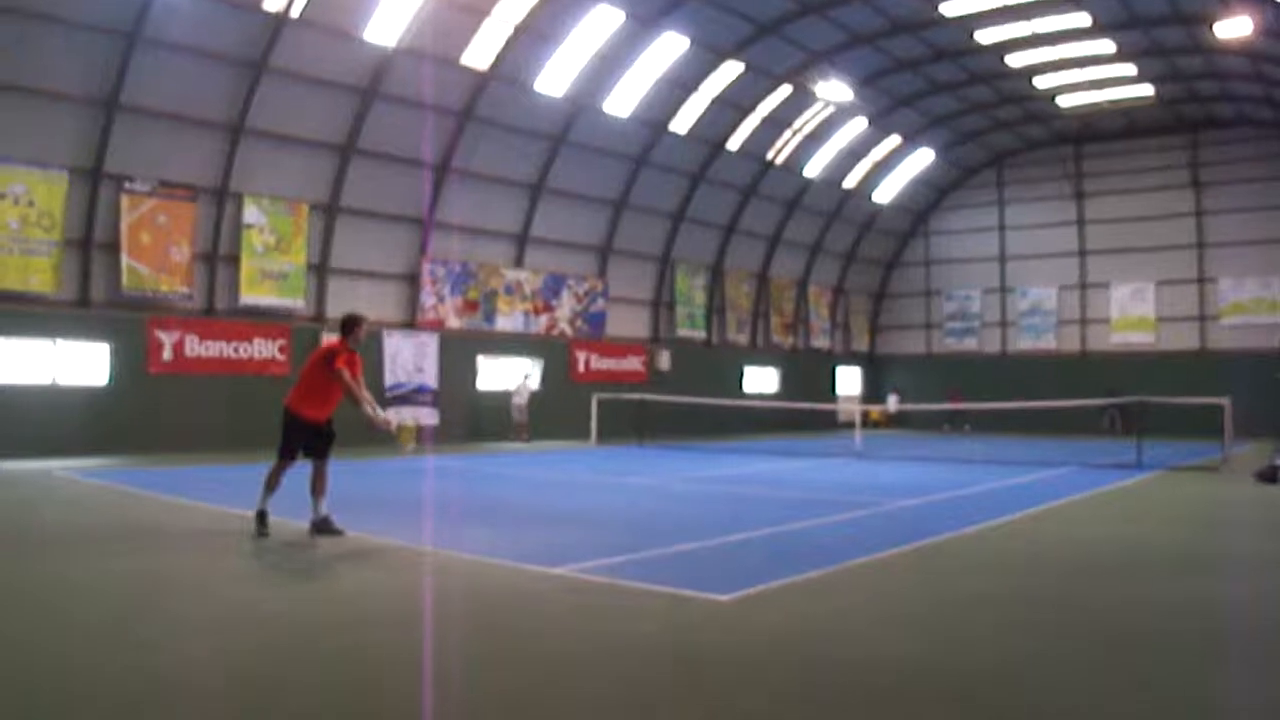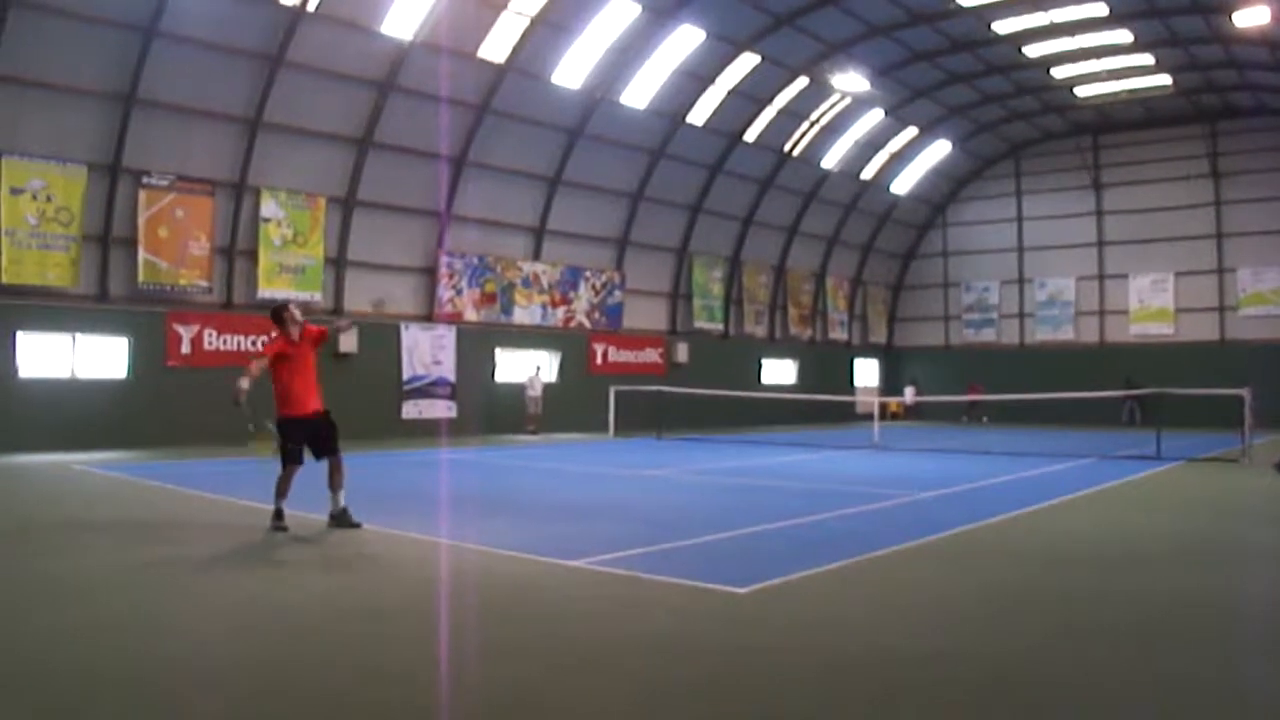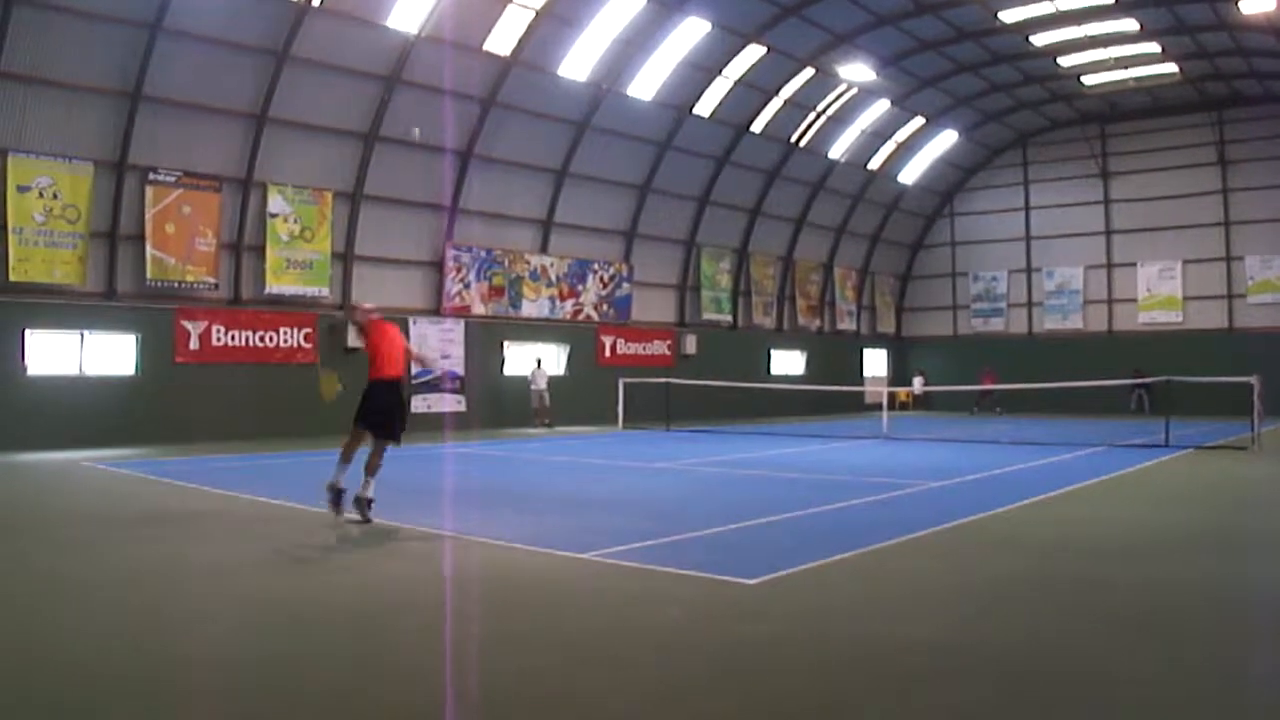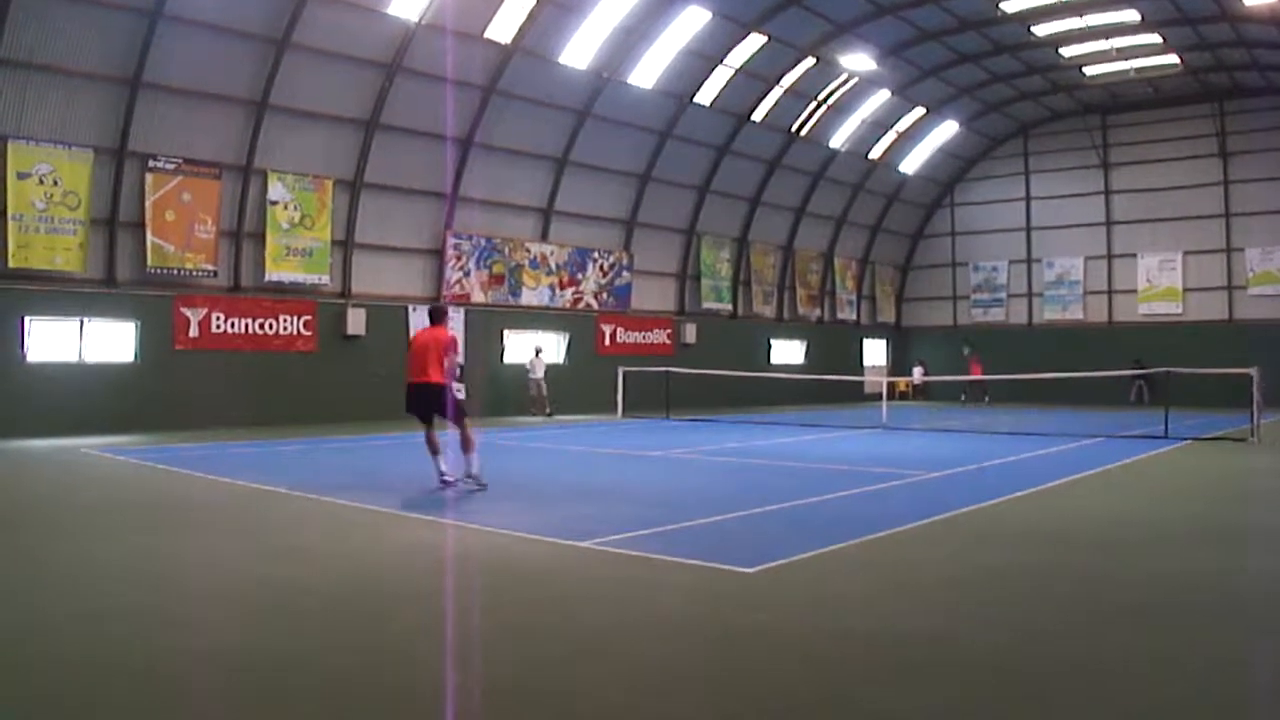
dt=1s
person 1, frame 1
left shoulder: (353, 358)
right shoulder: (334, 352)
left elbow: (362, 389)
right elbow: (348, 387)
left wrist: (380, 414)
right wrist: (370, 414)
left hip: (320, 418)
right hip: (298, 414)
left knee: (321, 464)
right knee: (284, 463)
left ankle: (319, 518)
right ankle: (262, 512)
person 1, frame 2
left shoulder: (310, 334)
right shoulder: (276, 344)
left elbow: (340, 327)
right elbow: (260, 364)
right wrist: (245, 382)
left hip: (316, 412)
right hip: (290, 416)
left knee: (336, 458)
right knee: (291, 468)
left ankle: (338, 512)
right ankle: (278, 513)
person 1, frame 3
left shoulder: (390, 328)
right shoulder: (371, 326)
left elbow: (408, 352)
left hip: (394, 387)
right hip: (381, 386)
left knee: (381, 445)
right knee: (358, 435)
left ankle: (364, 496)
right ankle: (337, 484)
person 1, frame 4
left shoulder: (416, 337)
right shoulder: (448, 337)
left elbow: (413, 363)
right elbow: (452, 368)
right wrist: (449, 384)
left hip: (415, 388)
right hip: (437, 388)
left knee: (429, 427)
right knee: (464, 425)
left ankle: (442, 473)
right ankle: (472, 474)
